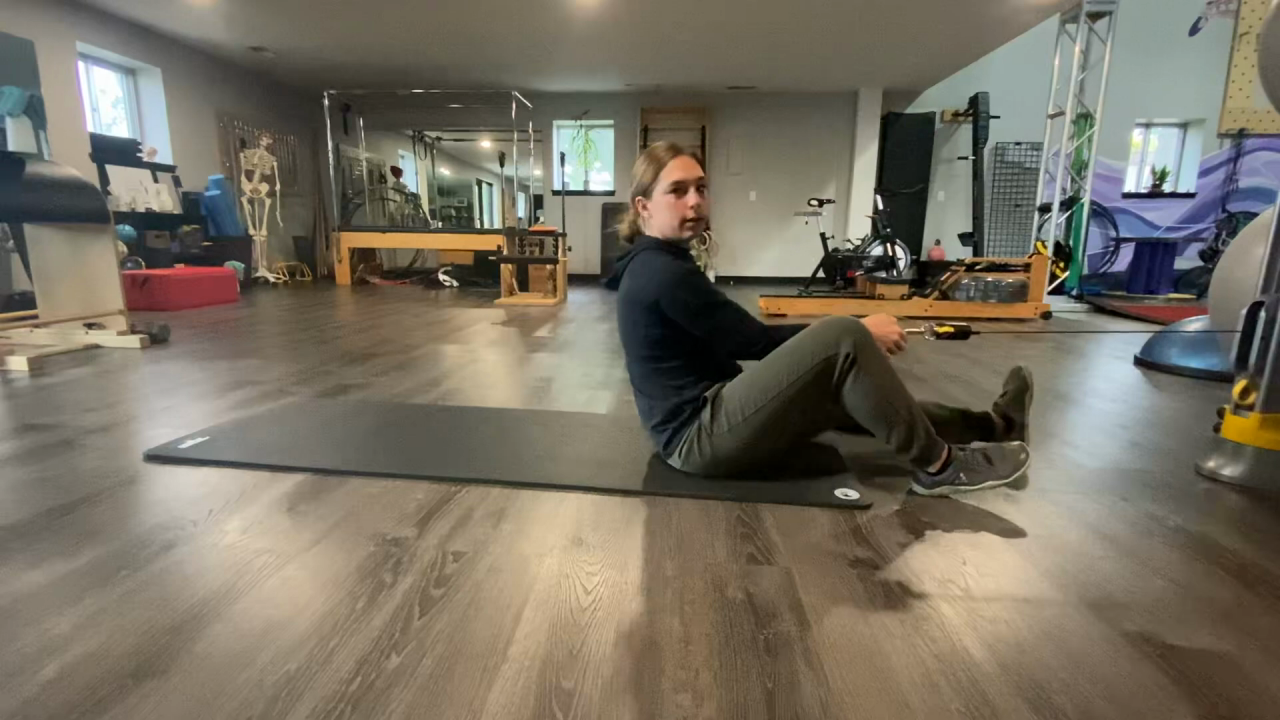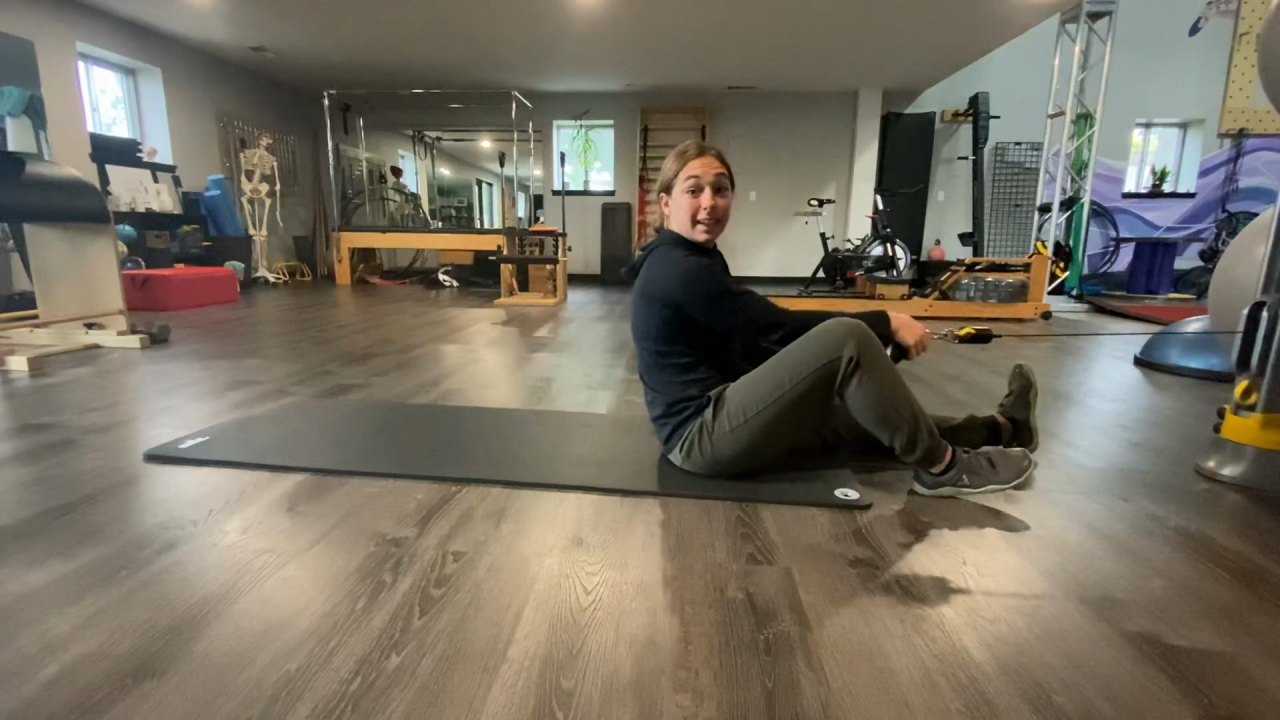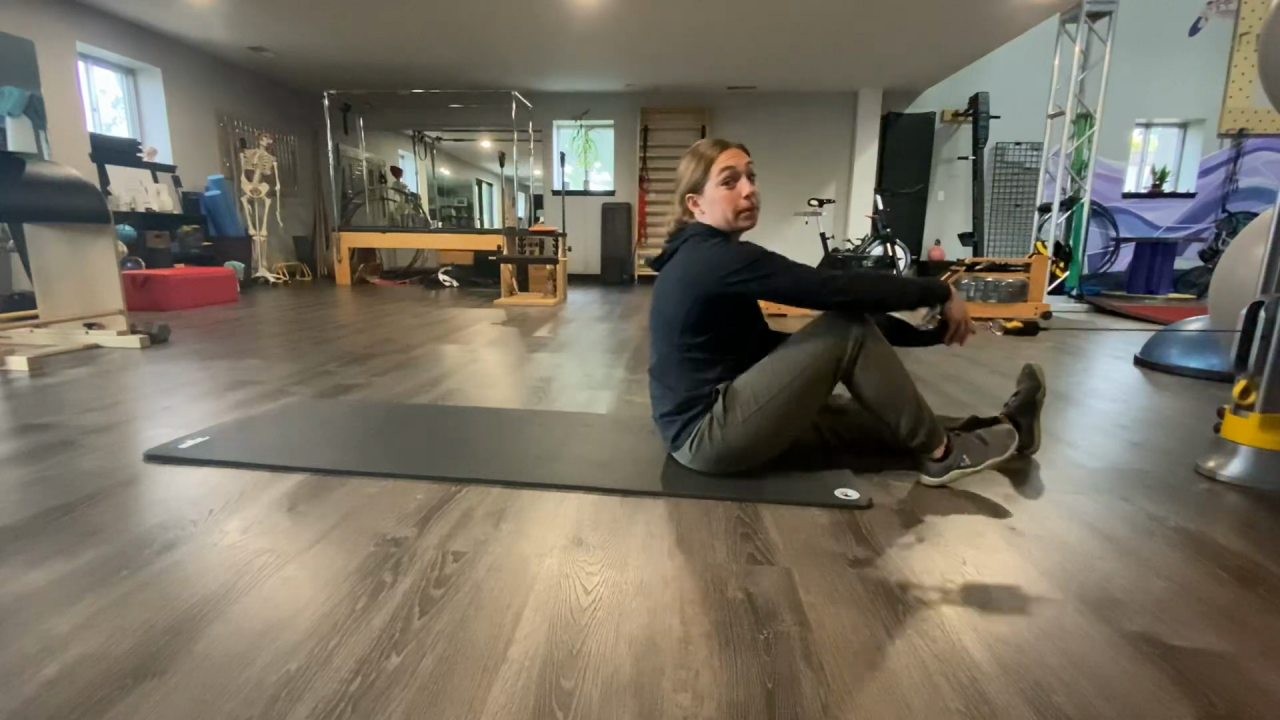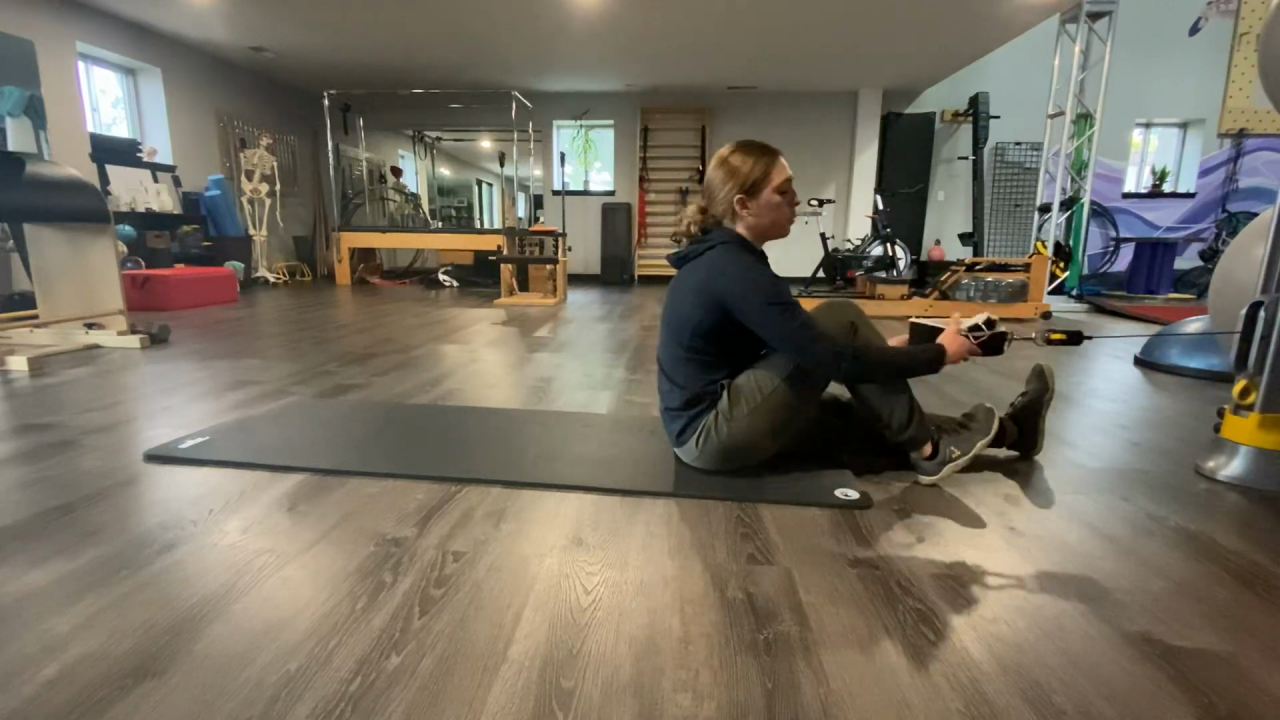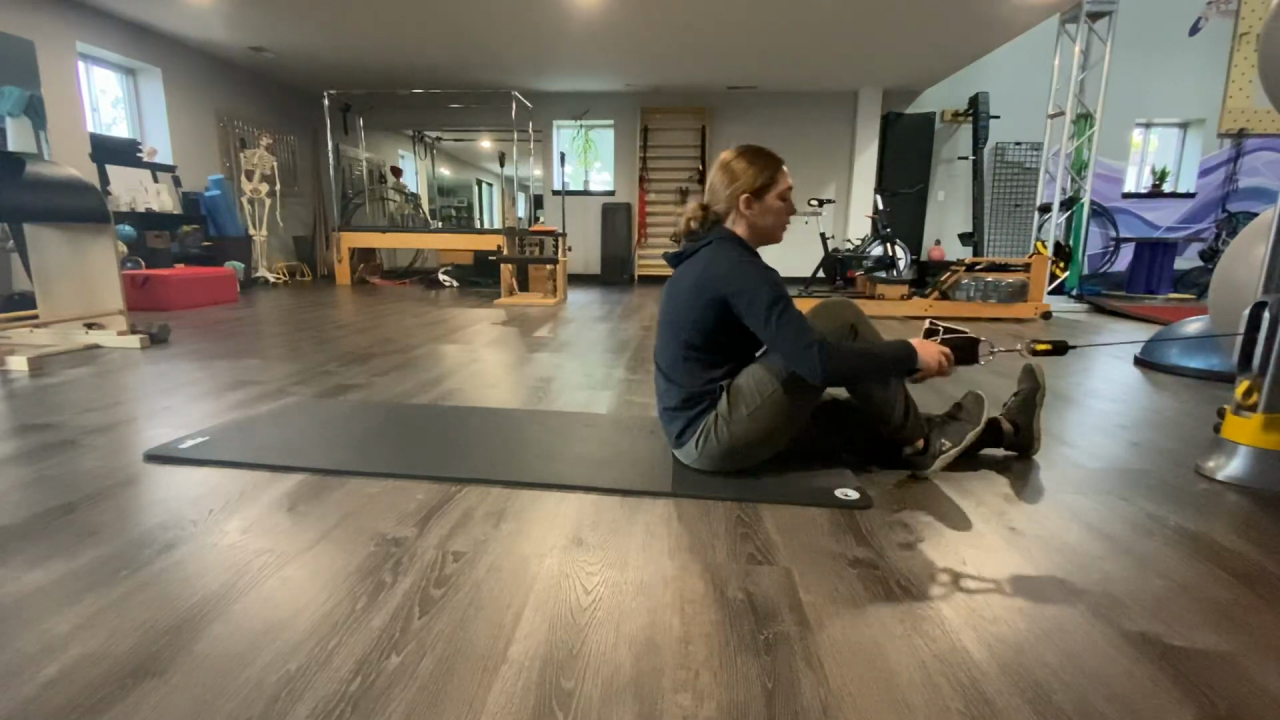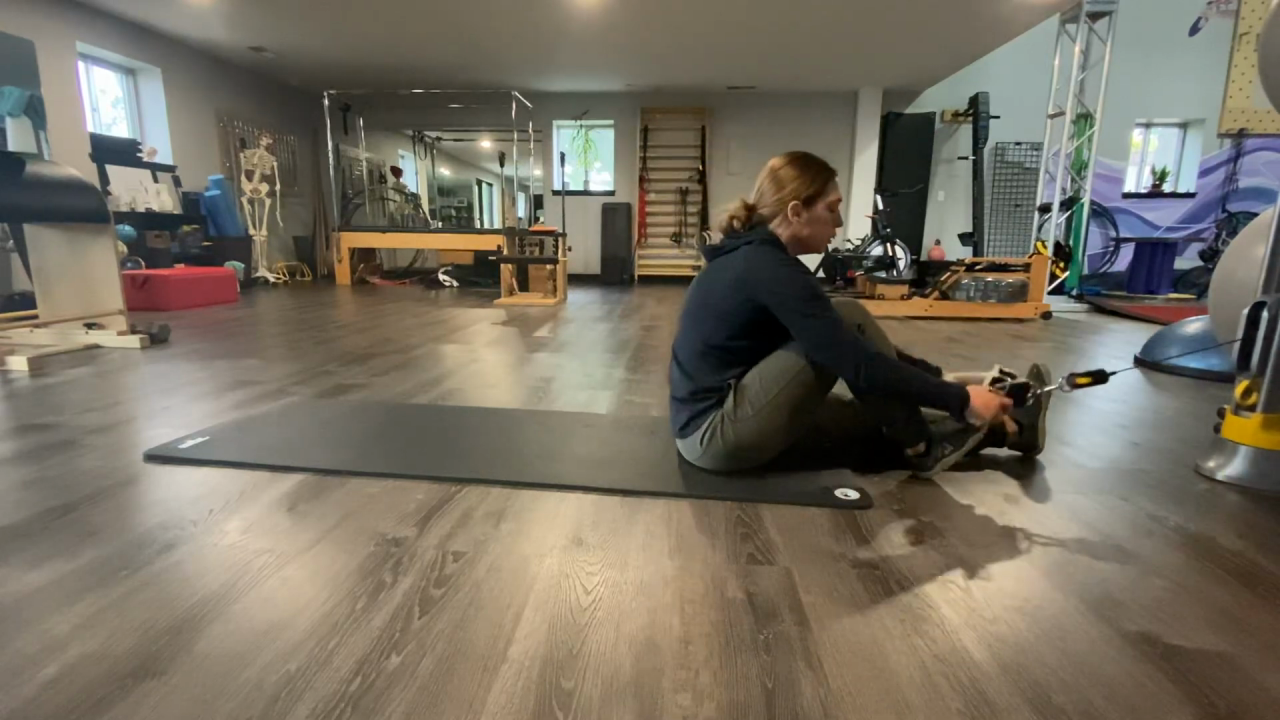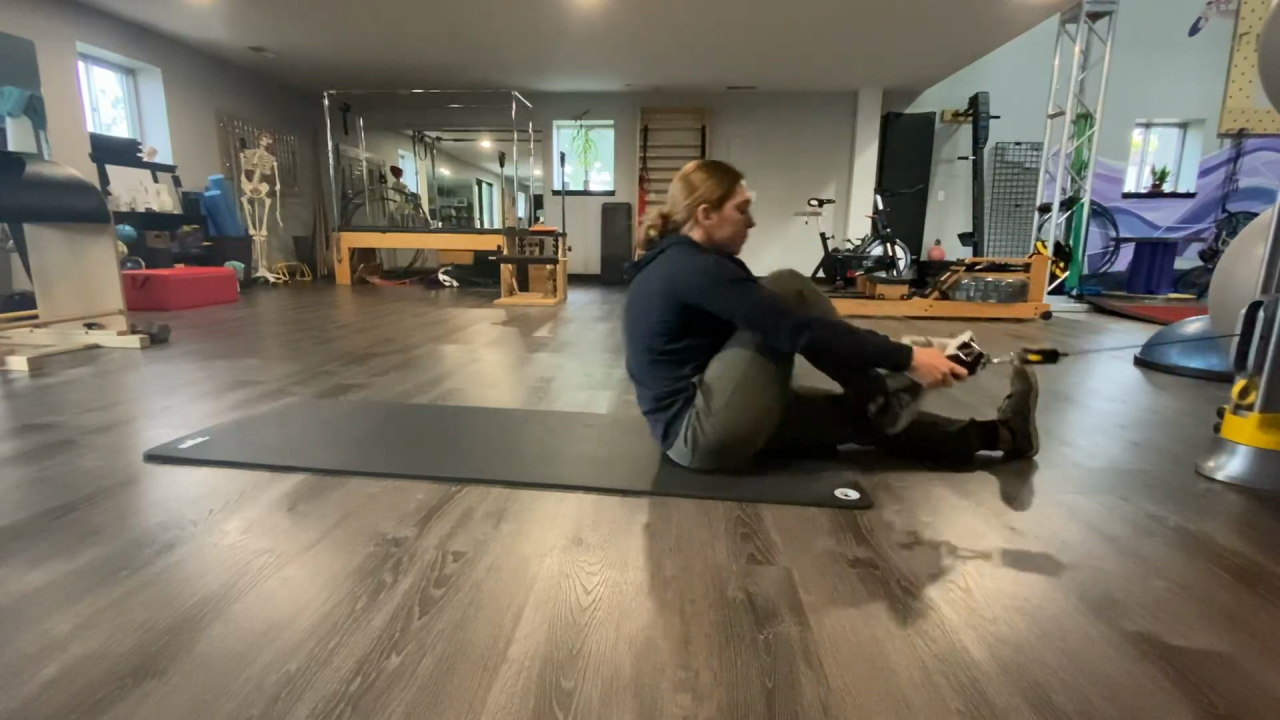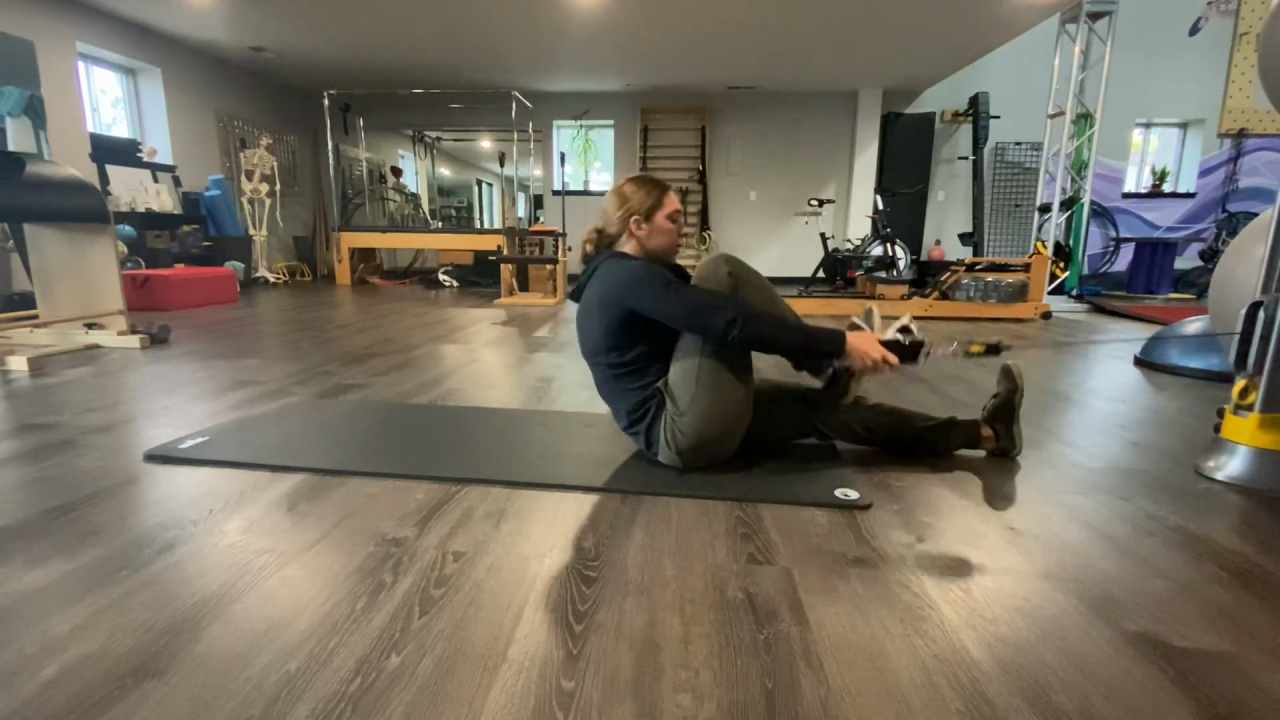
dt=0.5s
person 1, frame 1
left shoulder: (656, 264)
right shoulder: (664, 273)
right elbow: (753, 342)
left wrist: (798, 337)
right wrist: (863, 332)
left hip: (704, 420)
right hip: (701, 439)
left knee: (843, 396)
right knee: (842, 339)
left ankle: (993, 425)
right ankle: (937, 464)
person 1, frame 2
left shoulder: (699, 258)
right shoulder: (680, 270)
left elbow: (737, 344)
right elbow: (777, 323)
right wrist: (885, 324)
left hip: (717, 419)
right hip: (702, 437)
right knee: (846, 338)
left ankle: (1000, 429)
right ankle: (942, 466)
person 1, frame 3
left shoulder: (702, 253)
right shoulder: (720, 257)
left elbow: (759, 342)
right elbow: (832, 289)
right wrist: (939, 292)
left hip: (709, 423)
right hip: (709, 436)
left knee: (866, 414)
right knee: (849, 328)
left ankle: (1004, 427)
right ankle: (941, 453)
person 1, frame 4
left shoulder: (718, 255)
right shoulder: (739, 273)
left elbow: (797, 343)
right elbow: (834, 359)
left wrist: (880, 348)
right wrist: (937, 354)
left hip: (706, 422)
right hip: (713, 435)
left knee: (866, 413)
right knee: (841, 318)
left ankle: (1007, 430)
right ankle: (929, 449)
person 1, frame 5
left shoulder: (713, 255)
right shoulder: (736, 268)
left elbow: (794, 343)
right elbow: (817, 362)
left wrist: (894, 358)
right wrist: (908, 355)
left hip: (704, 423)
right hip: (713, 435)
left knee: (863, 415)
right knee: (839, 317)
left ankle: (1003, 431)
right ankle: (921, 444)
person 1, frame 6
left shoulder: (753, 256)
right shoulder: (773, 271)
right elbow: (859, 365)
left wrist: (939, 378)
right wrist: (960, 400)
left hip: (711, 419)
right hip: (718, 435)
left knee: (872, 413)
right knee: (848, 319)
left ankle: (1004, 429)
right ankle: (923, 447)
person 1, frame 7
left shoulder: (682, 261)
right shoulder: (696, 270)
left elbow: (772, 321)
right elbow: (797, 328)
left wrist: (888, 352)
right wrist: (905, 358)
left hip: (695, 421)
right hip: (702, 433)
left knee: (850, 412)
right knee: (789, 289)
left ankle: (996, 434)
right ankle: (883, 403)
person 1, frame 8
left shoulder: (629, 273)
right shoulder: (631, 279)
left elbow: (710, 312)
right elbow: (732, 322)
right wrist: (840, 342)
left hip: (683, 420)
right hip: (684, 436)
left knee: (823, 405)
right knee: (722, 272)
left ankle: (984, 433)
right ankle: (831, 363)
